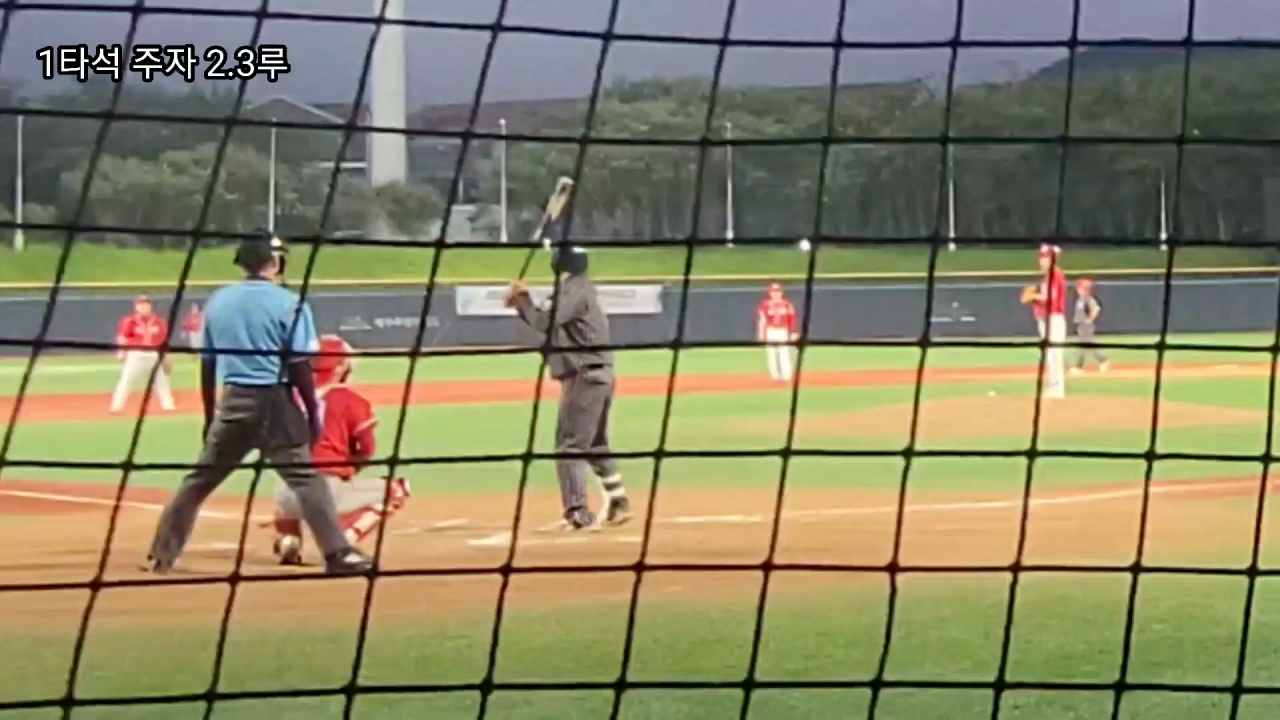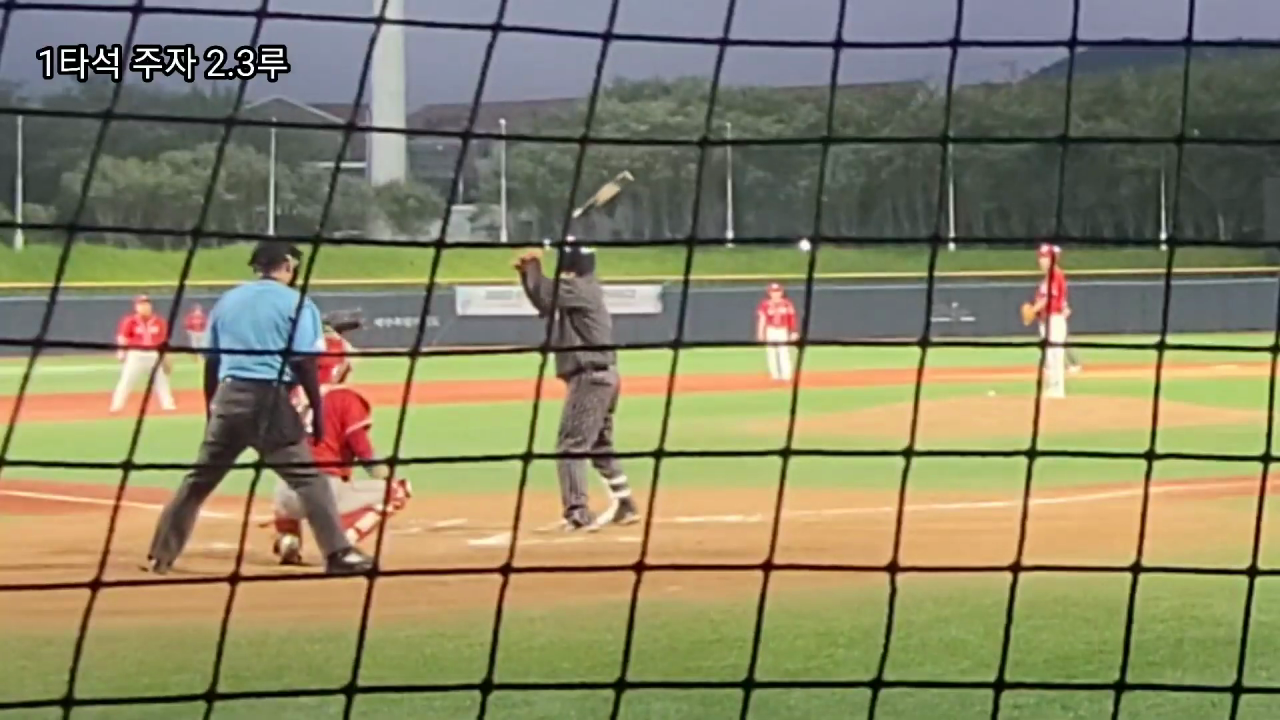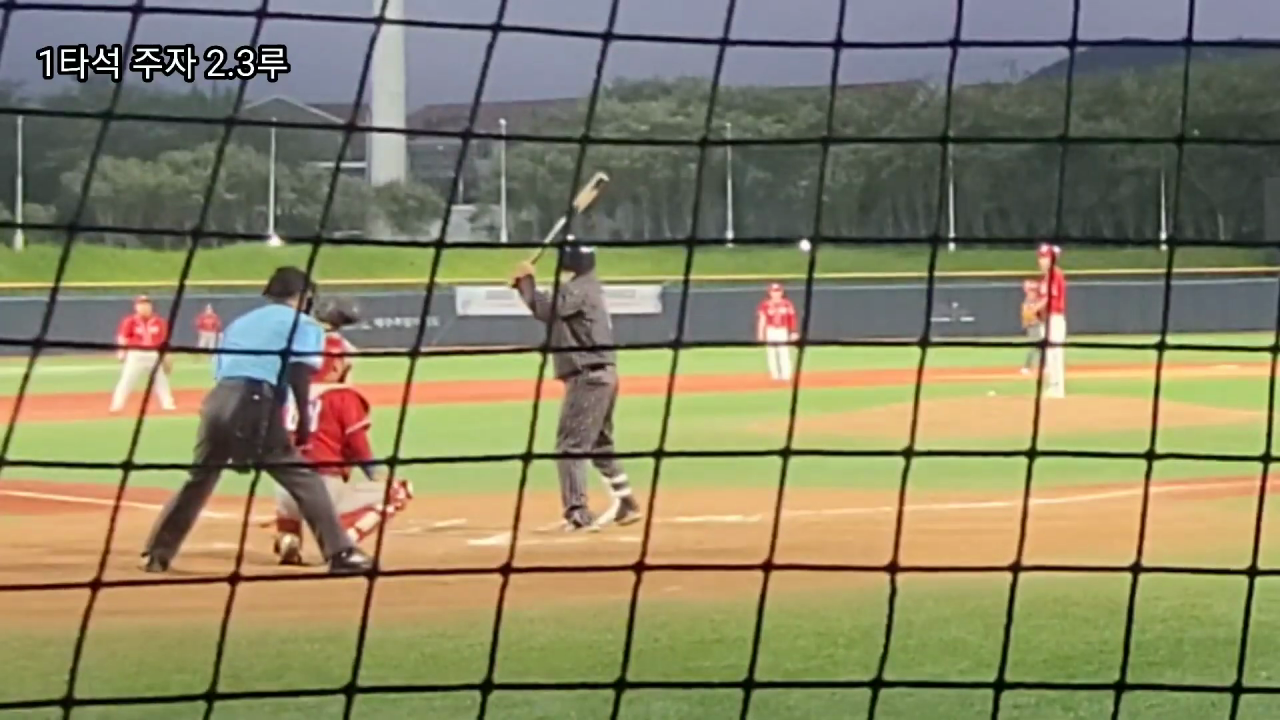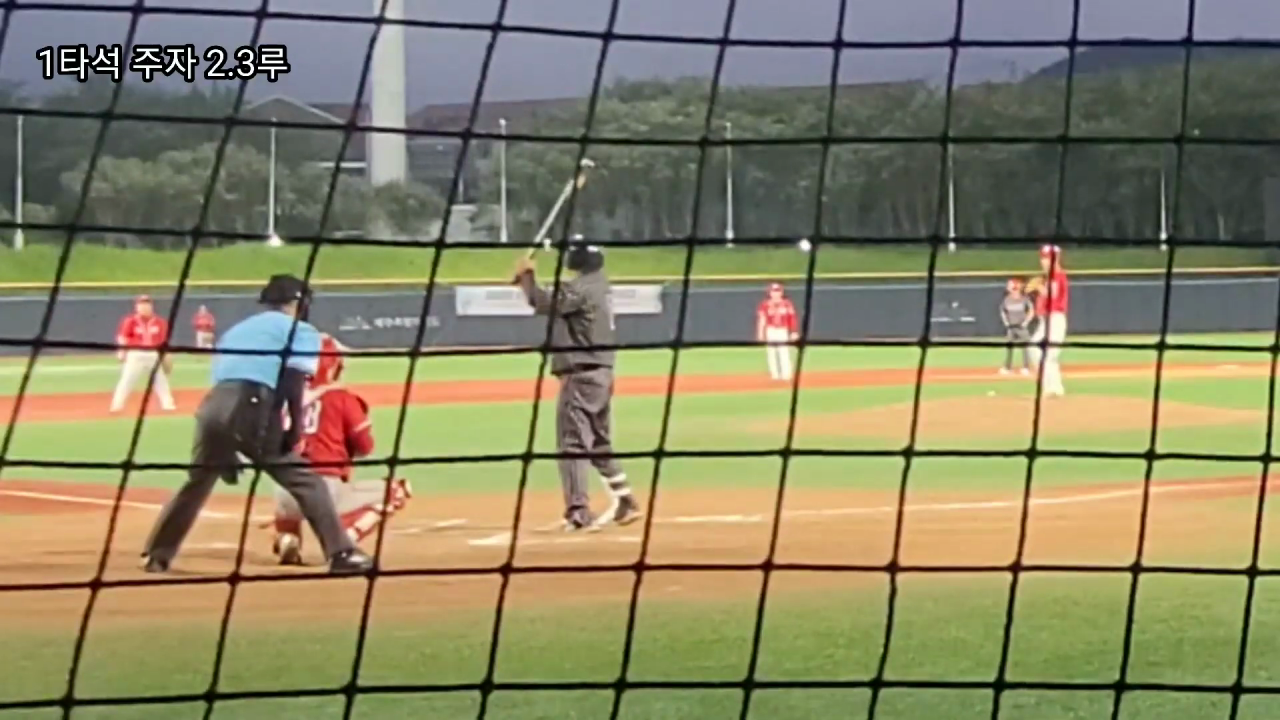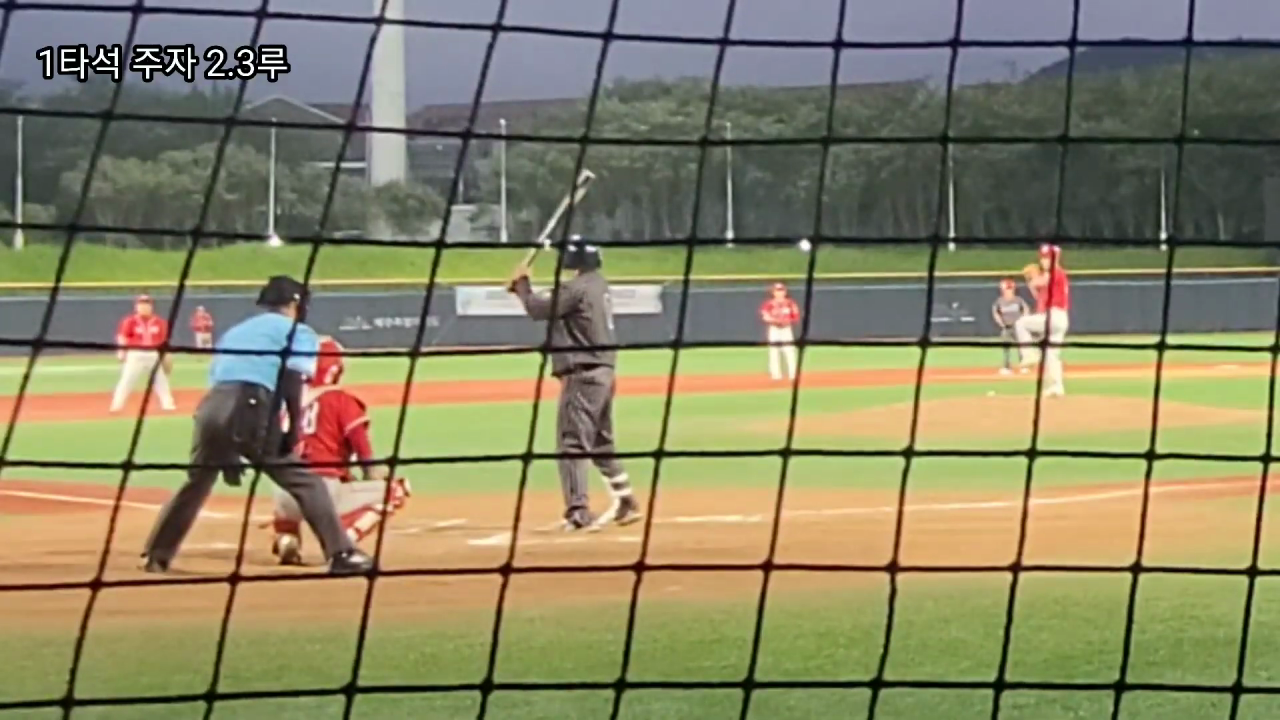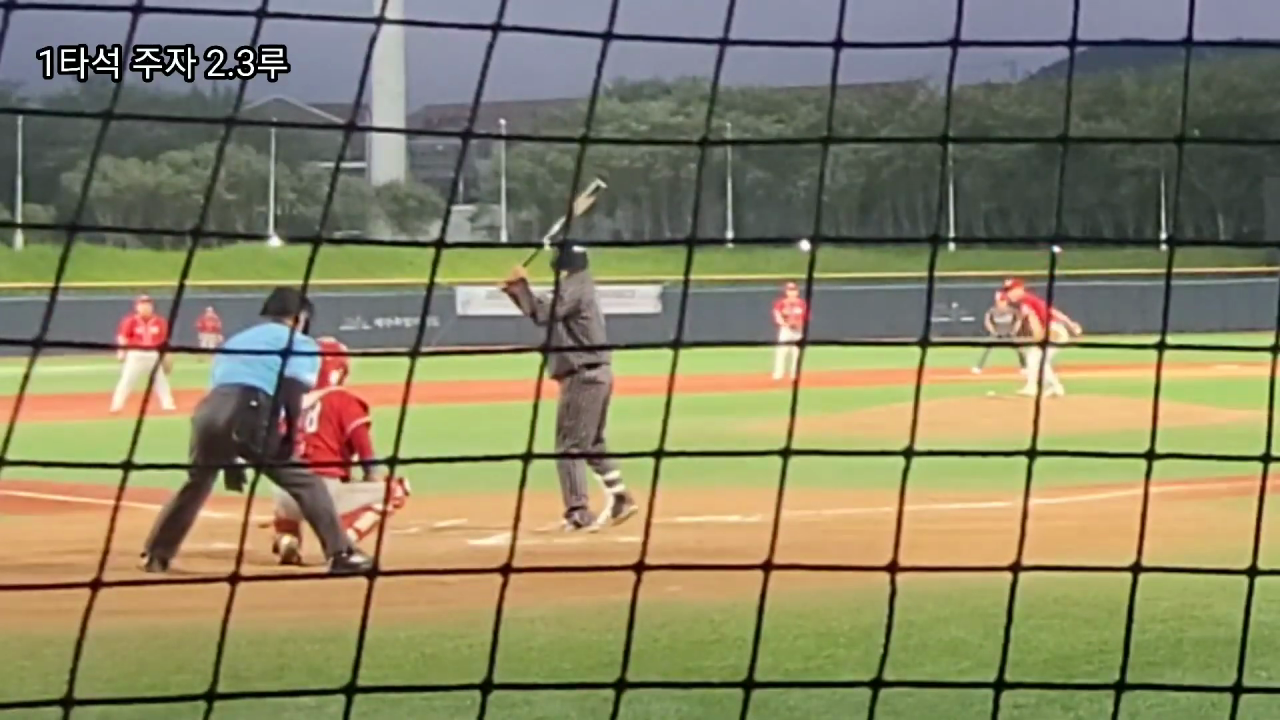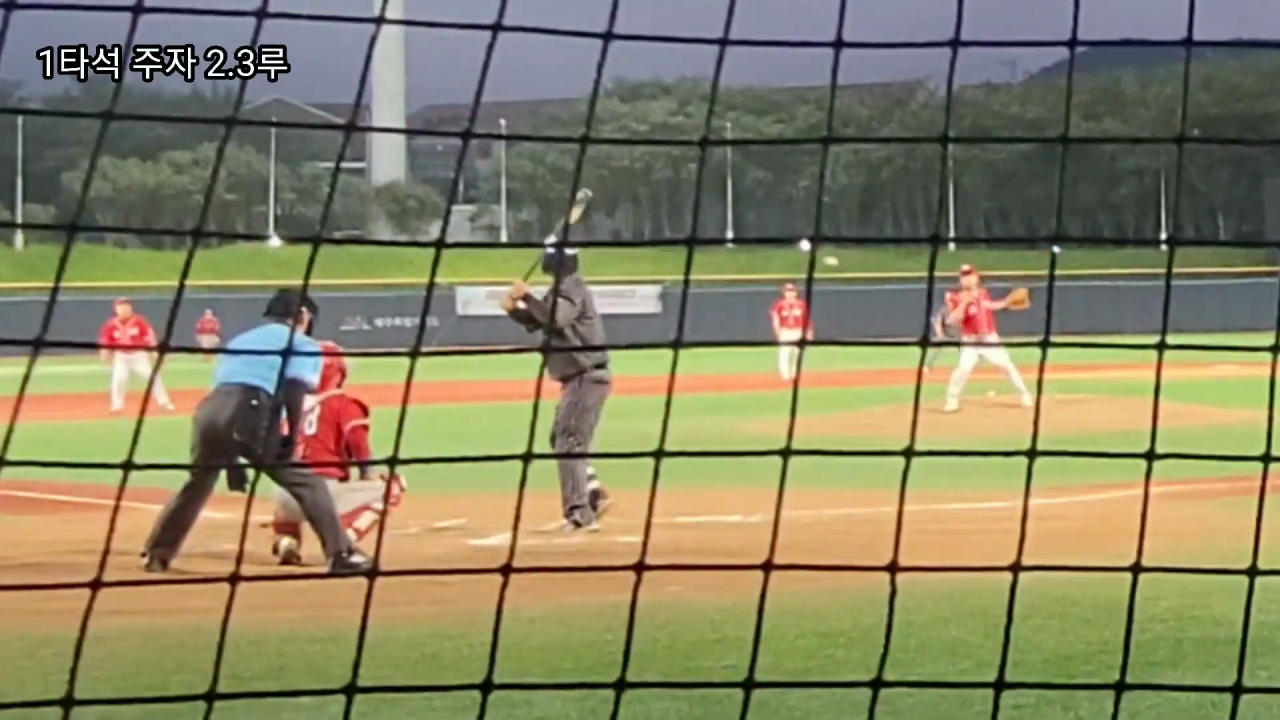
dt=0.7s
person 1, frame 1
left shoulder: (217, 301)
right shoulder: (288, 303)
left elbow: (208, 364)
right elbow: (299, 366)
left wrist: (209, 416)
right wrist: (313, 413)
left hip: (232, 404)
right hip: (274, 403)
left knee: (200, 480)
right knee: (306, 478)
left ankle: (160, 555)
right ankle: (338, 553)
person 1, frame 2
left shoulder: (226, 301)
right shoulder: (297, 303)
left elbow: (211, 363)
right elbow: (304, 364)
left wrist: (211, 413)
right wrist: (318, 412)
left hip: (229, 399)
right hip: (270, 400)
left knee: (198, 481)
right knee: (309, 478)
left ankle: (160, 555)
right ankle: (339, 553)
person 1, frame 3
left shoulder: (239, 322)
right shoulder: (303, 323)
right elbow: (299, 367)
left wrist: (235, 445)
right wrist: (304, 416)
left hip: (218, 401)
right hip: (257, 403)
left knee: (198, 481)
right knee: (304, 480)
left ankle: (156, 555)
right ankle: (341, 553)
person 1, frame 4
left shoulder: (235, 329)
right shoulder: (299, 330)
right elbow: (293, 375)
left wrist: (226, 452)
right wrist: (296, 423)
left hip: (214, 405)
right hip: (253, 408)
left knee: (197, 482)
right knee: (306, 481)
left ankle: (155, 555)
right ankle: (341, 553)
person 1, frame 5
left shoulder: (233, 331)
right shoulder: (296, 331)
right elbow: (291, 377)
left wrist: (228, 454)
right wrist: (295, 426)
left hip: (211, 408)
right hip: (251, 409)
left knee: (196, 483)
right knee: (305, 481)
left ankle: (155, 555)
right ankle: (341, 554)
person 1, frame 6
left shoulder: (235, 340)
right shoulder: (299, 342)
right elbow: (292, 387)
left wrist: (230, 459)
right wrist: (291, 433)
left hip: (209, 411)
right hip: (249, 413)
left knee: (196, 484)
right knee: (305, 483)
left ankle: (155, 555)
right ankle: (341, 554)
person 1, frame 7
left shoulder: (239, 340)
right shoulder: (302, 343)
right elbow: (294, 387)
left wrist: (232, 459)
right wrist: (293, 434)
left hip: (210, 410)
right hip: (250, 412)
left knee: (197, 485)
right knee: (307, 483)
left ankle: (155, 555)
right ankle: (341, 554)
person 2, frame 1
left shoulder: (573, 291)
right shoulder: (579, 290)
left elbow: (544, 323)
right elbow: (550, 323)
left wrist: (523, 298)
right wrist: (521, 302)
left hip: (585, 377)
right hip: (598, 375)
left knee: (569, 446)
right knee: (595, 445)
left ankle: (578, 515)
right ankle: (617, 503)
person 2, frame 2
left shoulder: (581, 288)
right shoulder: (580, 288)
left elbow: (544, 292)
right elbow: (544, 303)
left wrist: (534, 264)
right wrist: (526, 272)
left hip: (590, 378)
right hip: (601, 377)
left knee: (570, 447)
right knee: (600, 446)
left ankle: (578, 514)
right ankle: (624, 506)
person 2, frame 3
left shoulder: (577, 290)
right shoulder: (585, 287)
left elbow: (544, 309)
right elbow: (552, 314)
left wrist: (527, 280)
right wrist: (524, 286)
left hip: (588, 378)
right hip: (602, 376)
left knee: (570, 446)
right knee: (601, 445)
left ankle: (579, 514)
right ankle: (626, 504)
person 2, frame 4
left shoulder: (581, 288)
right shoulder: (596, 283)
left elbow: (543, 304)
right elbow: (554, 303)
left wrist: (527, 274)
right wrist: (526, 282)
left hip: (581, 375)
right hip: (600, 373)
left knee: (572, 444)
right knee: (599, 443)
left ankle: (579, 513)
right ankle: (625, 503)
person 2, frame 5
left shoulder: (577, 287)
right shoulder: (597, 284)
left elbow: (538, 310)
right elbow: (554, 306)
left wrist: (523, 281)
right wrist: (521, 290)
left hip: (583, 375)
right hip: (602, 373)
left knee: (571, 444)
right knee: (602, 443)
left ankle: (579, 513)
right ankle: (626, 503)
person 2, frame 6
left shoulder: (573, 287)
right shoulder: (578, 284)
left elbow: (541, 314)
right elbow: (545, 312)
left wrist: (521, 283)
right wrist: (515, 292)
left hip: (582, 376)
right hip: (597, 374)
left knee: (570, 447)
right knee: (593, 443)
left ankle: (580, 514)
right ankle: (621, 499)
person 2, frame 7
left shoulder: (572, 290)
right shoulder: (560, 290)
left elbow: (555, 319)
right elbow: (535, 321)
left wrist: (527, 297)
right wrist: (514, 307)
left hip: (586, 378)
right hip: (580, 379)
left knee: (568, 445)
right knee: (562, 441)
left ankle: (579, 514)
right ankle: (594, 495)
person 3, frame 1
right shoulder: (346, 398)
right elbow: (367, 449)
right wrist: (349, 466)
left hip: (288, 493)
right hip: (328, 490)
right knee: (395, 490)
left ankle: (288, 540)
person 3, frame 2
left shoulder: (294, 394)
right shoulder: (344, 397)
right elbow: (362, 449)
right wrist: (381, 472)
left hip: (287, 494)
right knee: (396, 491)
left ankle: (288, 541)
person 3, frame 3
right shoulder: (343, 396)
right elbow: (359, 447)
right wrist: (378, 478)
left hip: (288, 491)
right hip: (325, 489)
right knee: (397, 492)
left ankle: (287, 539)
person 3, frame 4
right shoulder: (341, 397)
right elbow: (364, 446)
right wrist: (346, 452)
left hip: (286, 495)
right hip: (325, 491)
right knee: (396, 491)
left ankle: (287, 540)
person 3, frame 5
right shoulder: (339, 398)
right elbow: (360, 440)
right wrist: (370, 472)
left hip: (285, 496)
right knee: (396, 490)
left ankle: (286, 540)
person 3, frame 6
right shoulder: (342, 399)
right elbow: (361, 439)
right wrist: (372, 475)
left hip: (287, 496)
right hip: (325, 491)
right knee: (395, 490)
left ankle: (286, 539)
person 3, frame 7
right shoulder: (343, 403)
right elbow: (358, 440)
right wrist: (367, 476)
left hip: (286, 498)
right knee: (392, 487)
left ankle: (286, 540)
